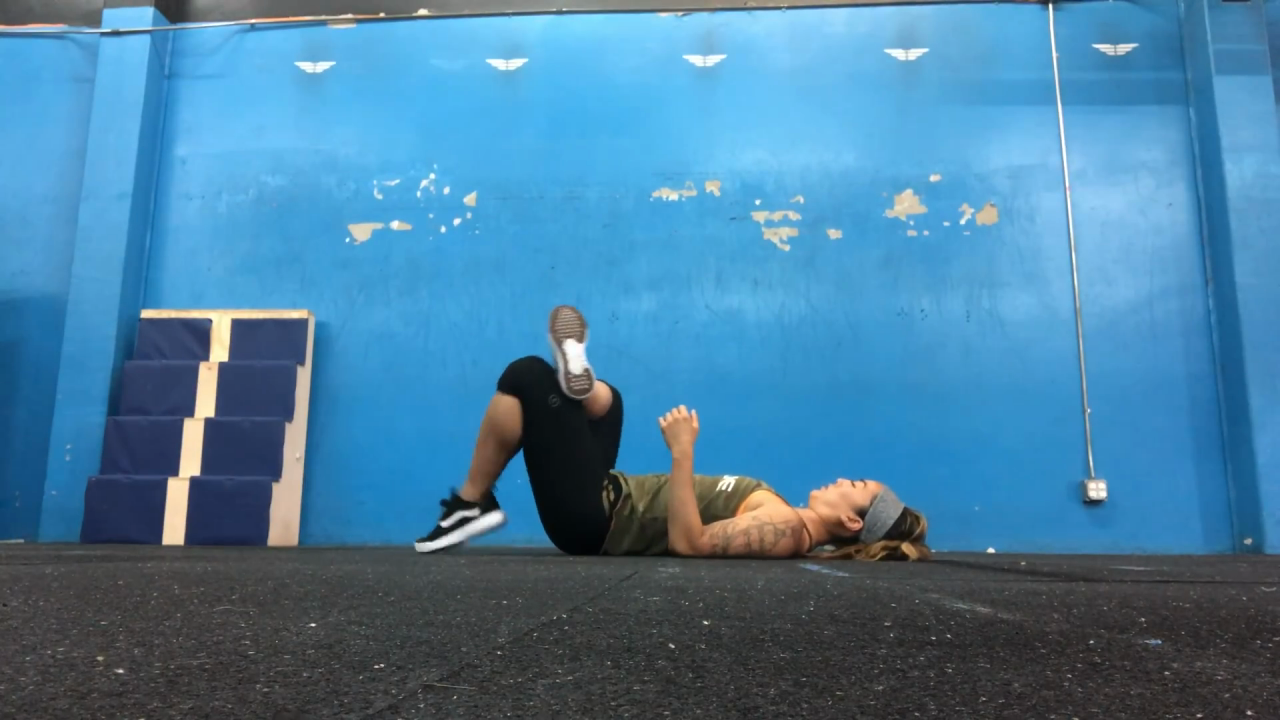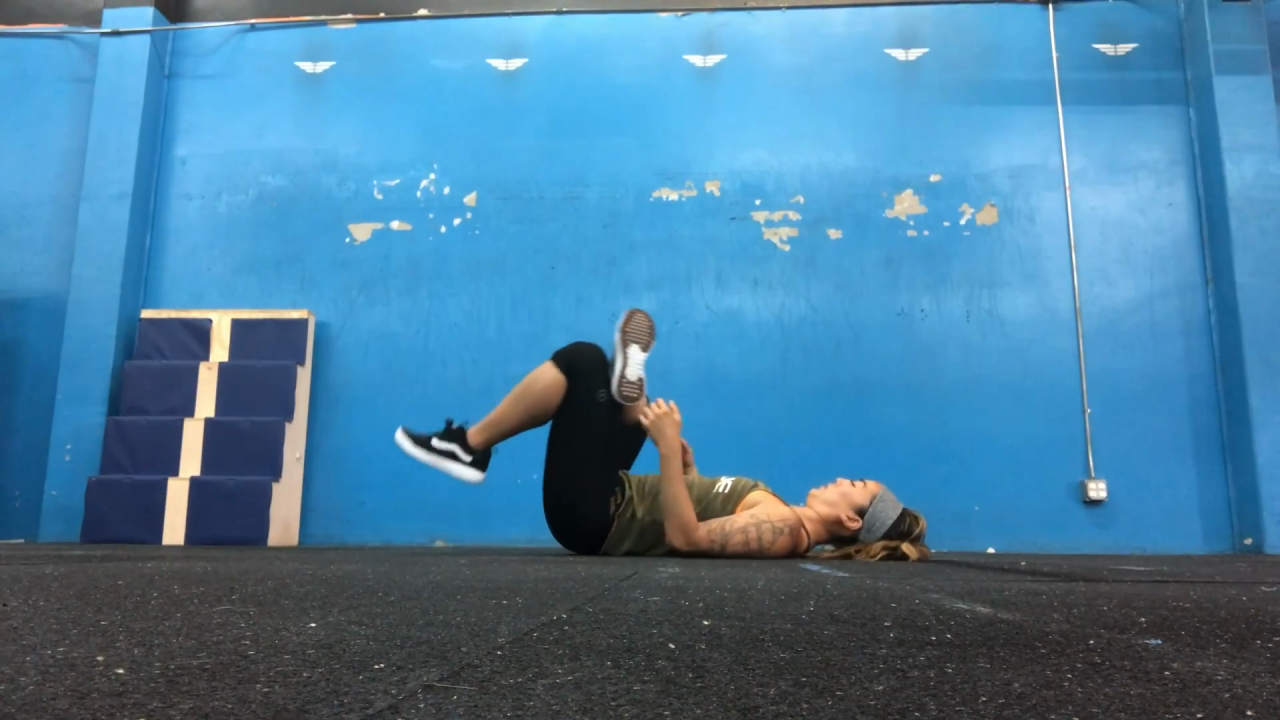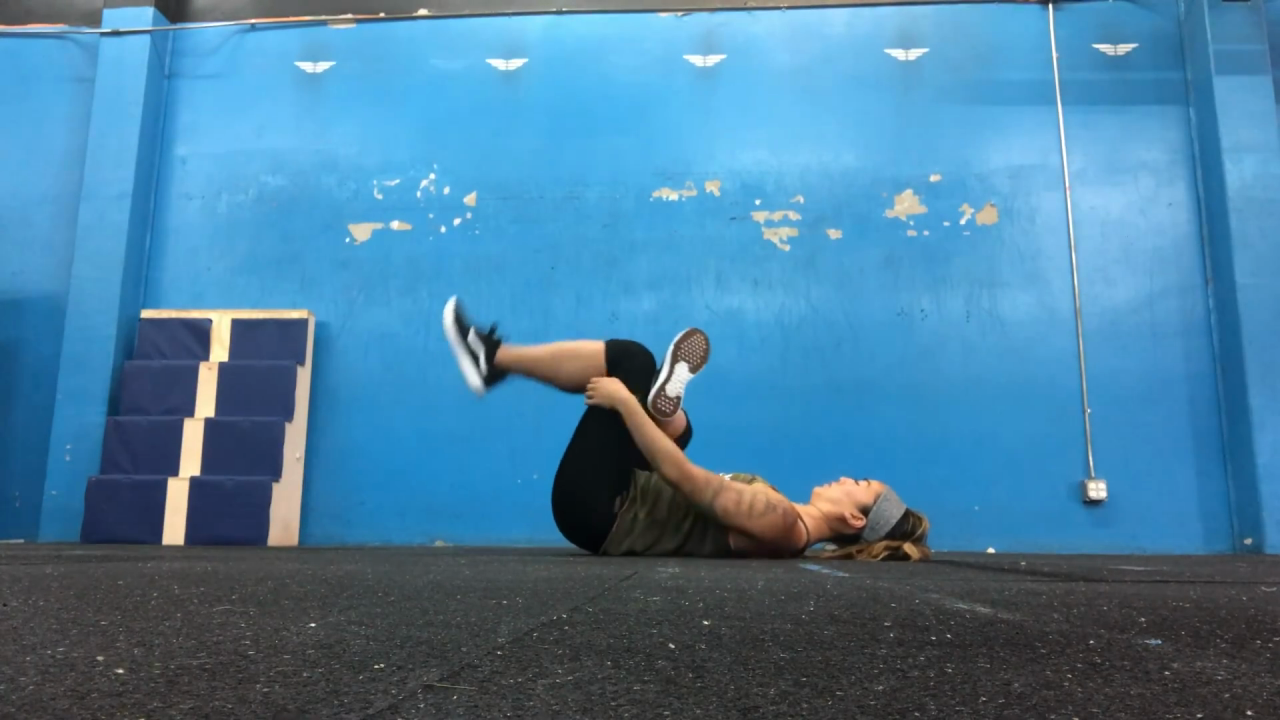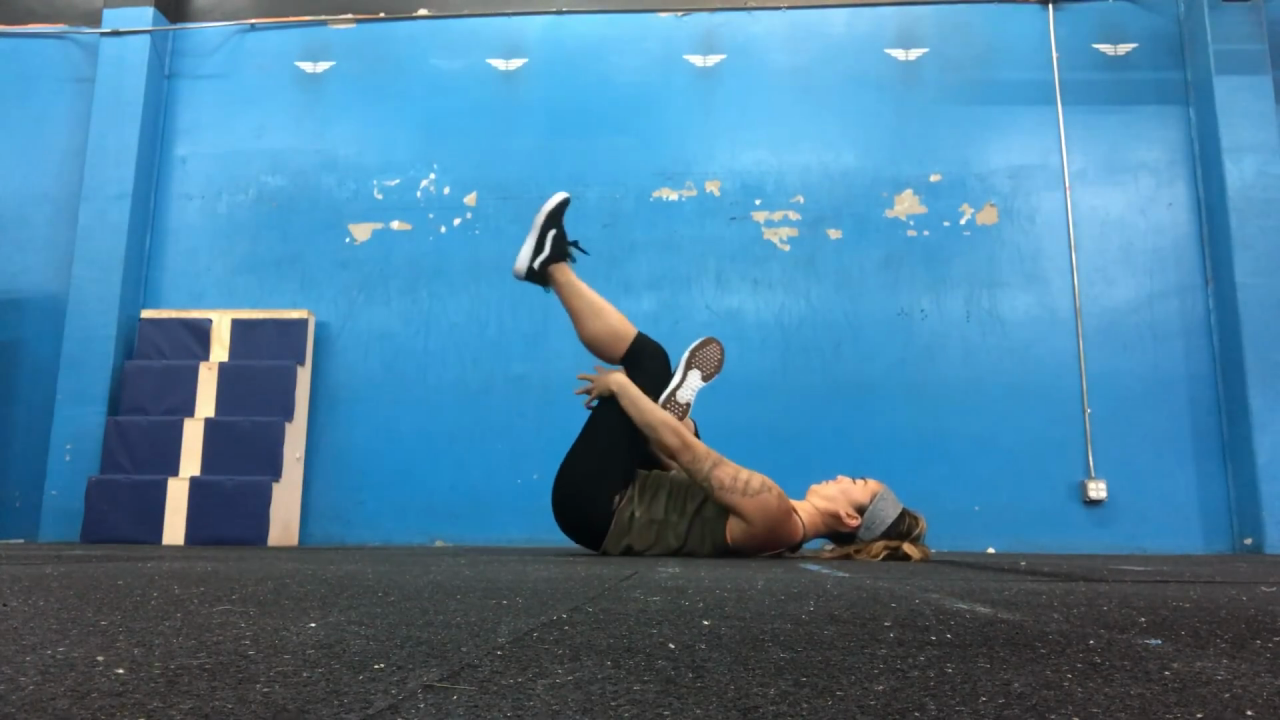
dt=0.4s
person 1, frame 1
left shoulder: (785, 533)
right shoulder: (789, 523)
left elbow: (687, 541)
left wrist: (682, 452)
left hip: (590, 519)
right hip: (607, 504)
left knee: (527, 375)
left ankle: (473, 502)
right ankle: (579, 384)
person 1, frame 2
left shoulder: (784, 532)
right shoulder: (784, 522)
left elbow: (683, 536)
left wrist: (667, 445)
right wrist: (686, 469)
left hip: (592, 519)
right hip: (606, 511)
left knee: (583, 362)
left ankle: (470, 444)
person 1, frame 3
left shoulder: (781, 524)
right shoulder: (789, 519)
left elbow: (681, 474)
left wrist: (625, 402)
right wrist: (649, 414)
left hip: (600, 516)
right hip: (617, 509)
left knee: (631, 358)
left ankle: (494, 358)
person 1, frame 4
left shoulder: (775, 515)
right shoulder: (782, 524)
left elbow: (683, 449)
right elbow: (686, 460)
left wrist: (619, 384)
left hip: (594, 509)
right hip: (614, 510)
left knee: (648, 360)
left ankle: (552, 266)
